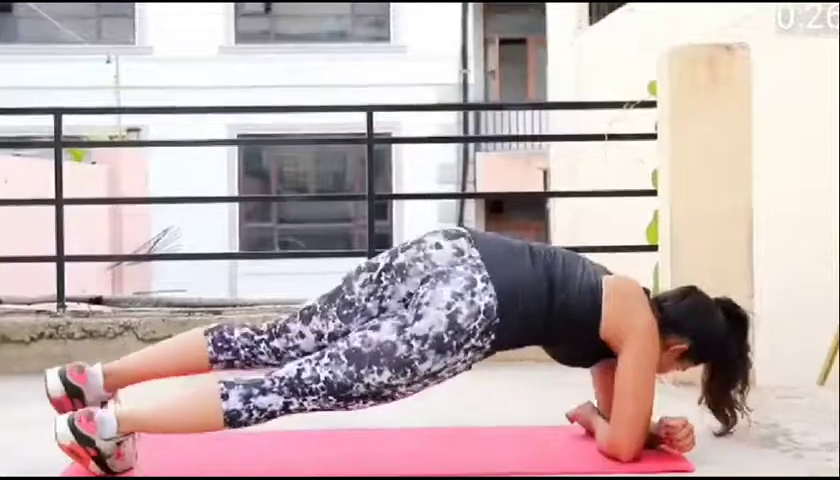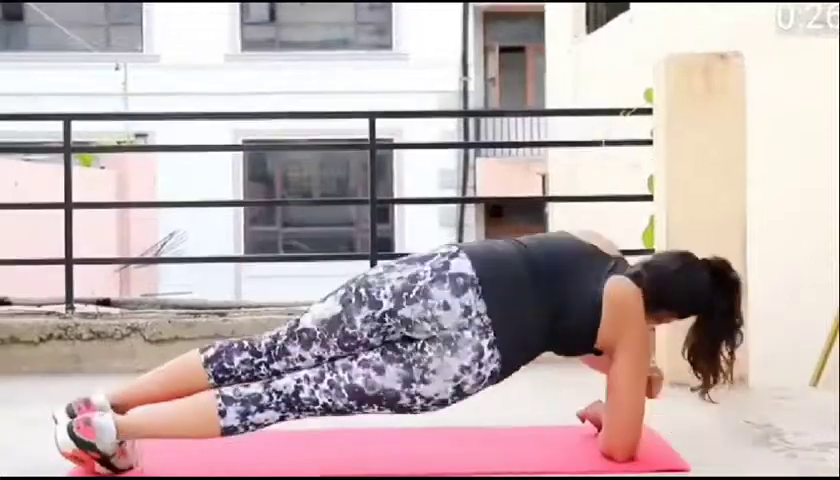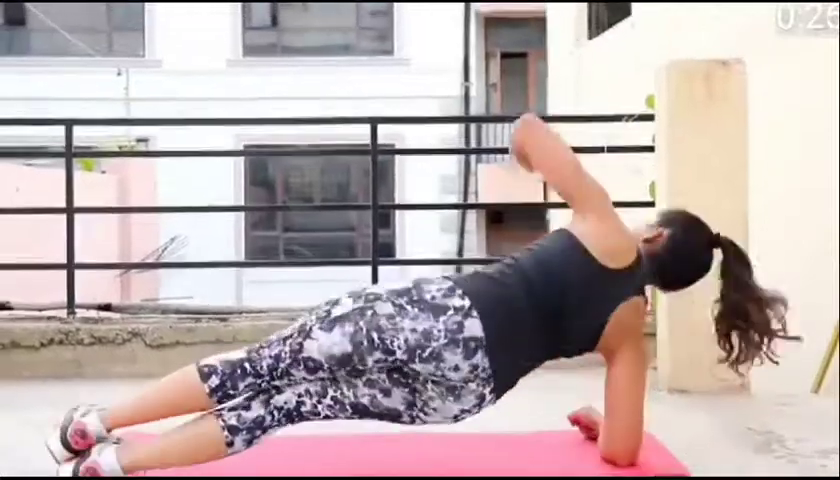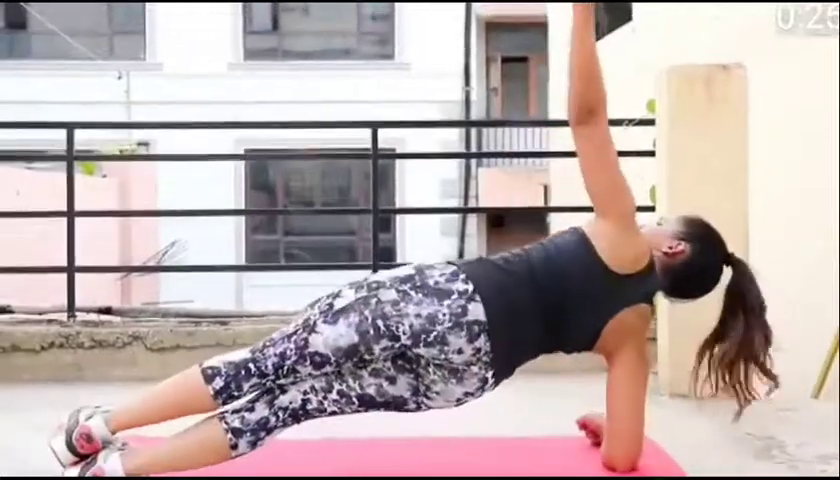
dt=0.3s
person 1, frame 1
left shoulder: (623, 303)
right shoulder: (642, 327)
left elbow: (610, 407)
right wrist: (592, 418)
left hip: (446, 255)
right hip: (464, 301)
left knee: (273, 343)
right knee: (298, 384)
left ankle: (94, 378)
right ankle: (112, 422)
person 1, frame 2
left shoulder: (599, 248)
right shoulder: (633, 323)
left wrist: (628, 372)
right wrist: (602, 412)
left hip: (438, 271)
right hip: (467, 356)
left knee: (262, 359)
right knee: (288, 400)
left ankle: (100, 406)
person 1, frame 3
left shoulder: (604, 227)
right shoulder: (628, 327)
left elbow: (527, 133)
left wrist: (541, 153)
left hip: (437, 310)
right hip: (461, 381)
left knee: (260, 370)
right knee: (282, 406)
person 1, frame 4
left shoulder: (621, 231)
right shoulder: (631, 332)
left elbow: (586, 116)
left hip: (435, 300)
right hip: (460, 370)
left knee: (263, 369)
right knee: (286, 405)
